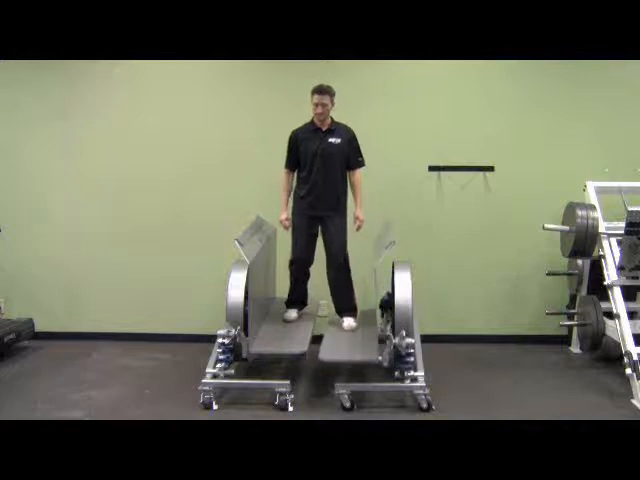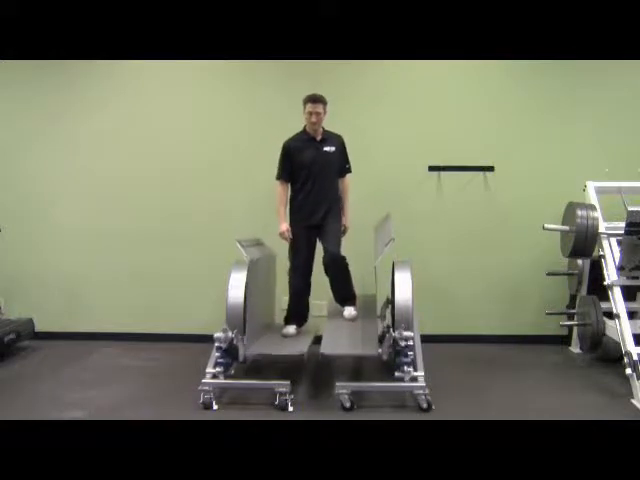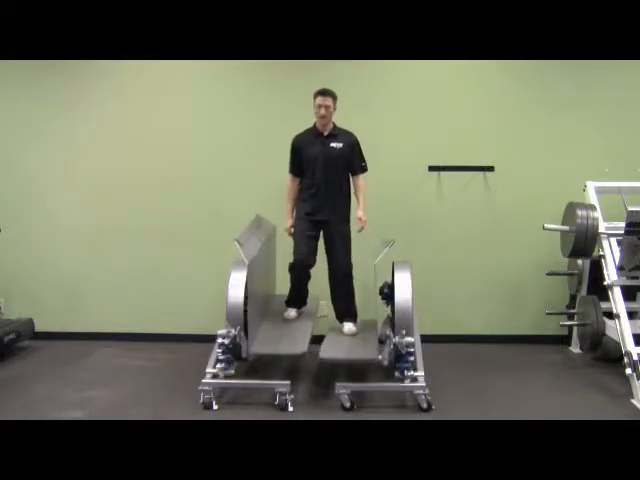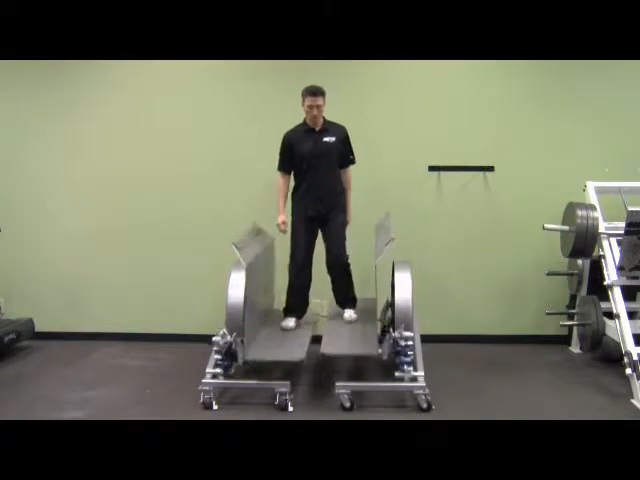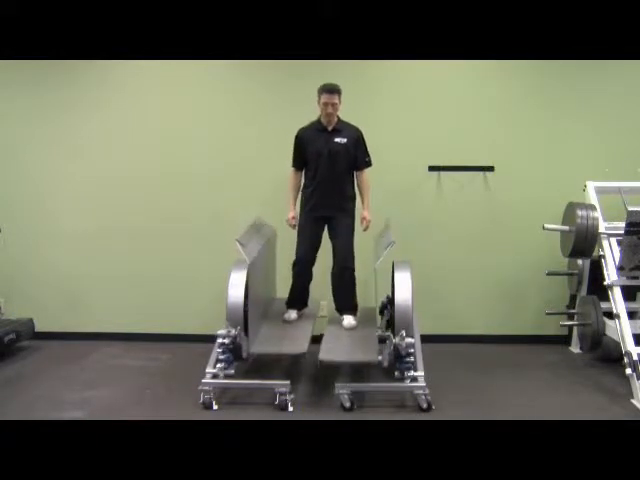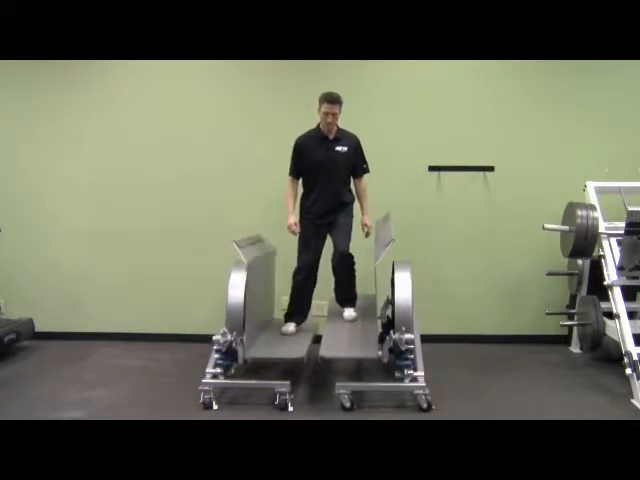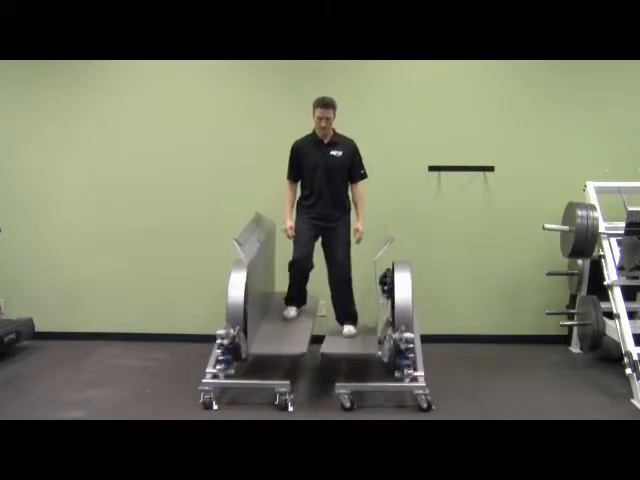
dt=0.7s
person 1, frame 1
left shoulder: (346, 134)
right shoulder: (298, 135)
left elbow: (354, 172)
right elbow: (289, 173)
left wrist: (358, 206)
right wrist: (284, 208)
left hip: (334, 209)
right hip: (304, 208)
left knee: (338, 259)
right knee: (300, 258)
left ankle: (347, 312)
right ankle: (295, 304)
person 1, frame 2
left shoulder: (337, 142)
right shoulder: (291, 145)
left elbow: (342, 179)
right elbow: (283, 184)
left wrist: (345, 213)
right wrist: (282, 220)
left hip: (330, 215)
right hip: (301, 218)
left knee: (333, 257)
right knee: (299, 268)
left ankle: (348, 302)
right ankle: (295, 319)
person 1, frame 3
left shoulder: (348, 140)
right shoulder: (300, 141)
left elbow: (357, 176)
right elbow: (294, 179)
left wrist: (361, 208)
right wrist: (289, 214)
left hip: (337, 213)
right hip: (307, 212)
left knee: (341, 265)
right knee: (301, 261)
left ankle: (347, 317)
right ankle: (295, 303)
person 1, frame 4
left shoulder: (339, 133)
right shoulder: (292, 137)
left elbow: (345, 171)
right elbow: (284, 176)
left wrist: (348, 205)
right wrist: (282, 211)
left hip: (334, 208)
right hip: (303, 209)
left knee: (337, 257)
right knee: (300, 261)
left ankle: (348, 304)
right ankle: (293, 312)
person 1, frame 5
left shoulder: (353, 134)
right shoulder: (304, 135)
left elbow: (361, 173)
right elbow: (297, 172)
left wrist: (365, 207)
right wrist: (292, 207)
left hip: (342, 208)
right hip: (311, 207)
left knee: (344, 259)
right knee: (303, 258)
left ankle: (347, 310)
right ankle: (295, 305)
person 1, frame 6
left shoulder: (351, 141)
right shoulder: (304, 142)
left elbow: (359, 179)
right elbow: (293, 180)
left wrist: (365, 213)
right wrist: (291, 213)
left hip: (341, 210)
right hip: (312, 213)
left knee: (342, 254)
right knee: (306, 265)
left ankle: (348, 303)
right ankle: (294, 317)
person 1, frame 7
left shoulder: (348, 146)
right shoulder: (300, 147)
left elbow: (356, 184)
right elbow: (291, 184)
left wrist: (360, 219)
right wrist: (288, 217)
left hip: (338, 217)
right hip: (307, 214)
left knee: (341, 268)
right knee: (300, 260)
left ankle: (348, 320)
right ankle: (294, 301)
